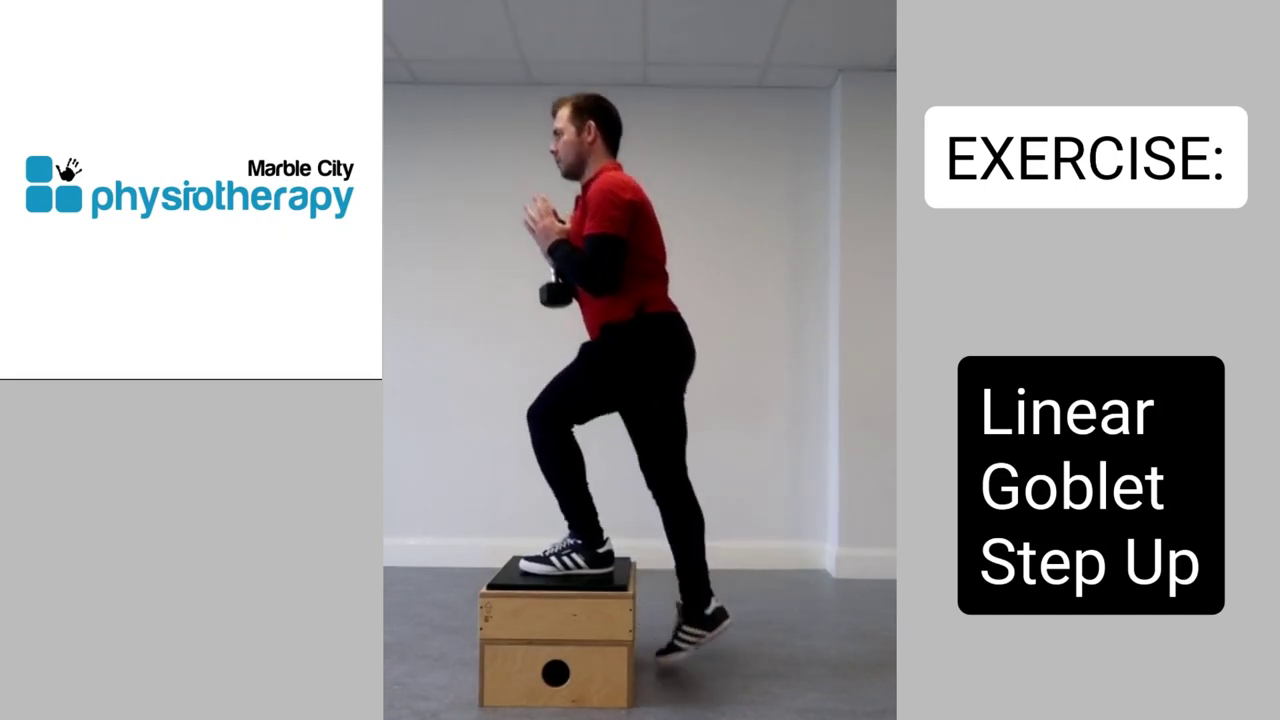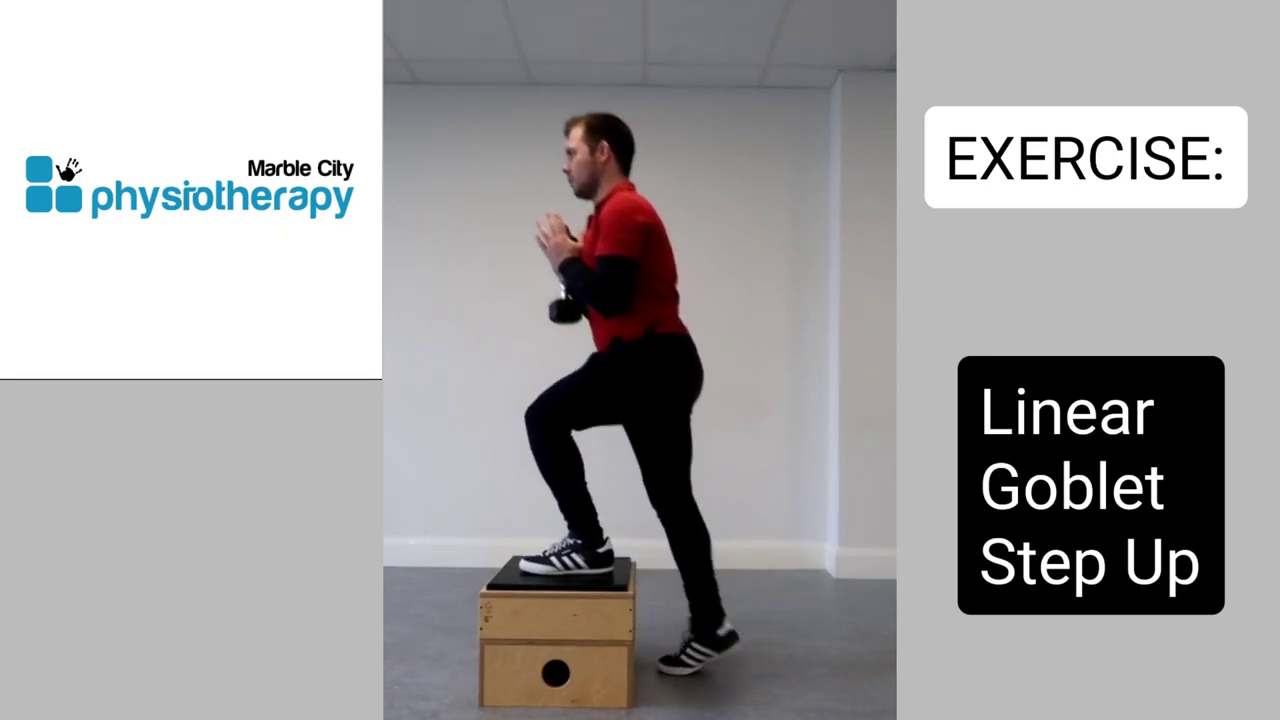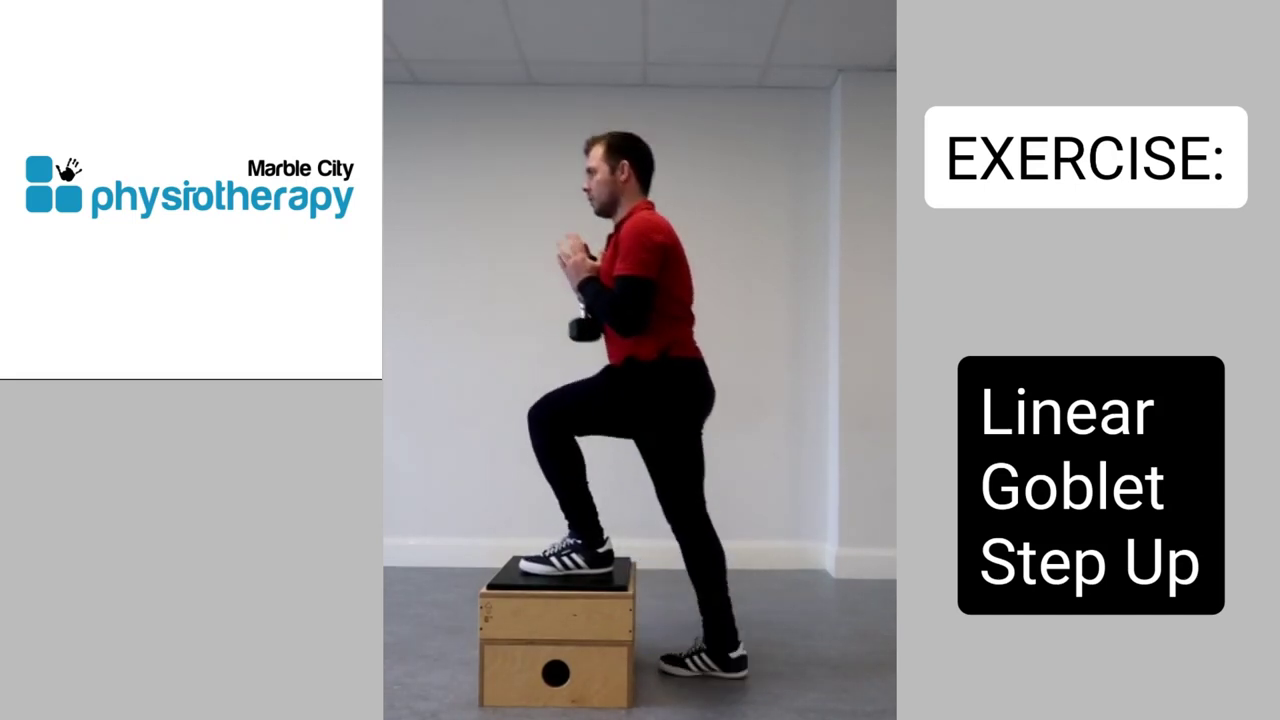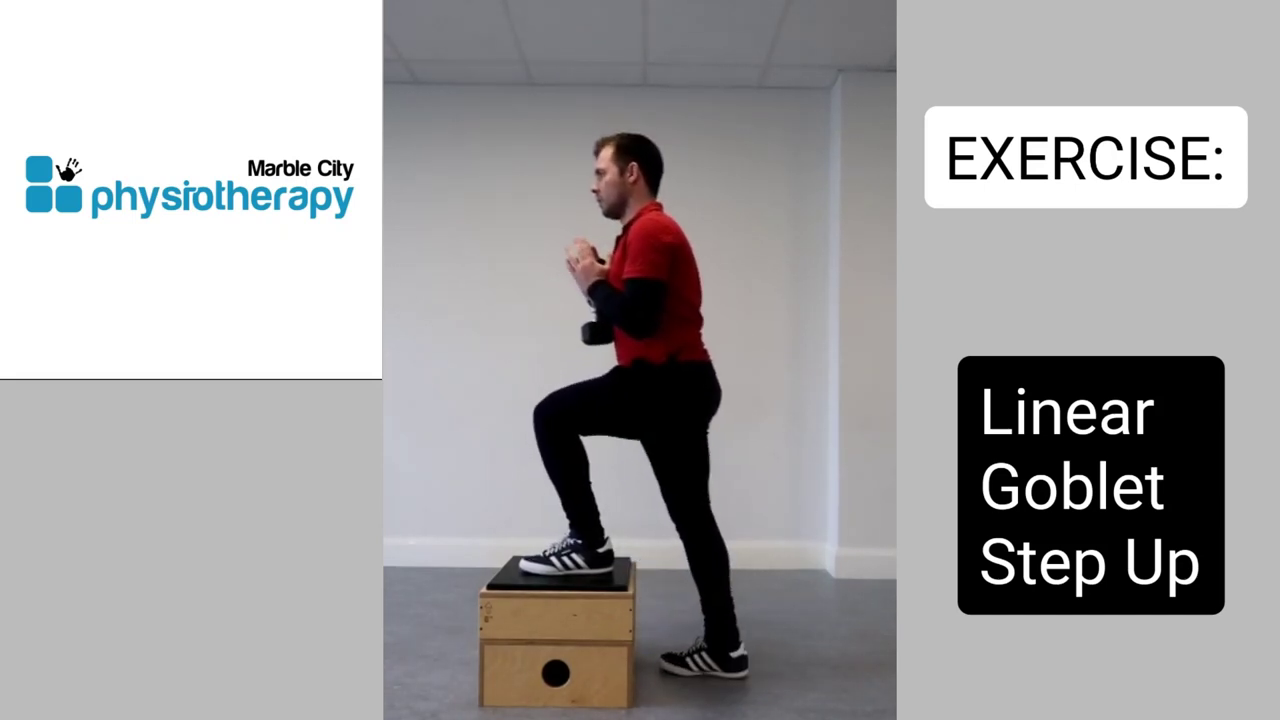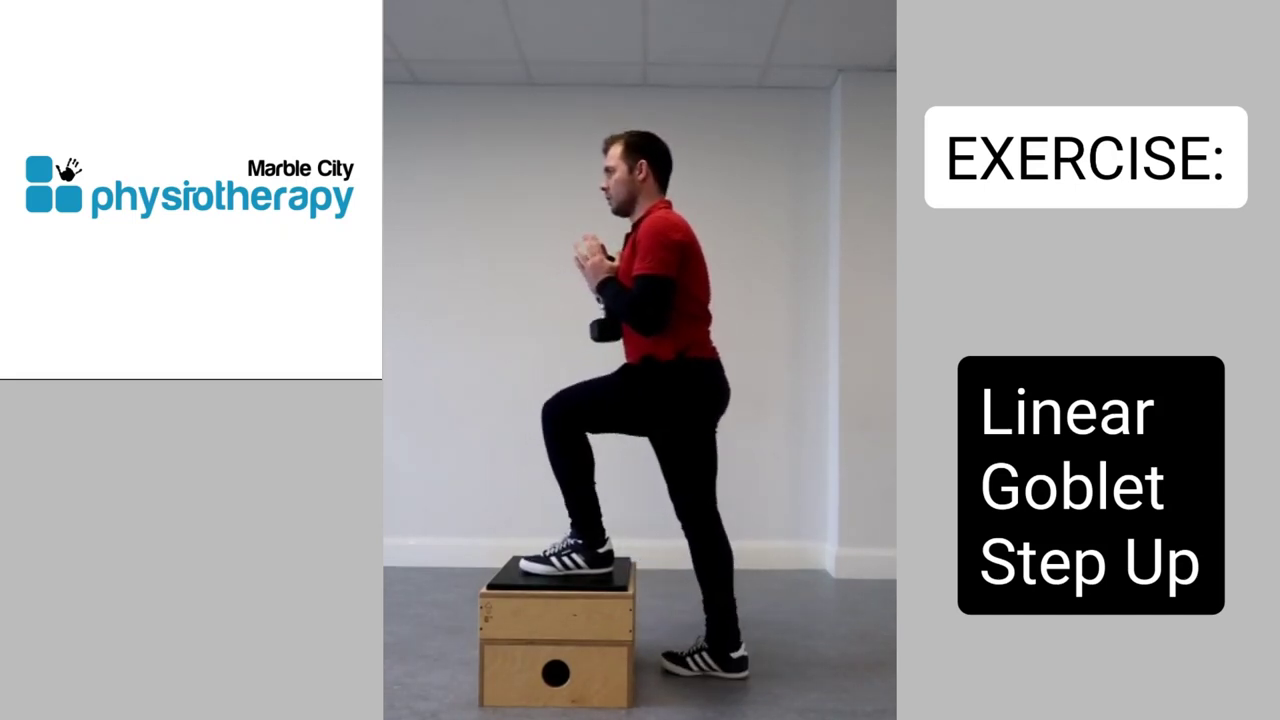
dt=0.1s
person 1, frame 1
left shoulder: (608, 190)
right shoulder: (607, 190)
left elbow: (599, 276)
left wrist: (552, 241)
right wrist: (562, 243)
left hip: (641, 342)
right hip: (654, 344)
left knee: (547, 418)
right knee: (667, 479)
left ankle: (588, 546)
right ankle: (700, 607)
person 1, frame 2
left shoulder: (621, 211)
right shoulder: (618, 212)
left elbow: (610, 299)
left wrist: (563, 259)
right wrist: (575, 261)
left hip: (648, 361)
right hip: (659, 363)
left knee: (546, 418)
right knee: (672, 500)
left ankle: (587, 544)
right ankle: (711, 627)
person 1, frame 3
left shoulder: (641, 230)
right shoulder: (636, 231)
left elbow: (628, 318)
left wrist: (583, 279)
right wrist: (592, 279)
left hip: (663, 383)
right hip: (672, 383)
left knee: (548, 419)
right knee: (687, 516)
left ankle: (587, 544)
right ankle: (723, 646)
person 1, frame 4
left shoulder: (650, 231)
right shoulder: (644, 232)
left elbow: (638, 321)
left wrist: (591, 283)
right wrist: (602, 282)
left hip: (668, 384)
right hip: (678, 385)
left knee: (553, 416)
right knee: (691, 517)
left ankle: (587, 543)
right ankle: (723, 646)
person 1, frame 5
left shoulder: (660, 229)
right shoulder: (653, 230)
left elbow: (647, 317)
left wrist: (600, 280)
right wrist: (610, 279)
left hip: (679, 383)
right hip: (687, 383)
left knee: (563, 415)
right knee: (698, 515)
left ankle: (589, 543)
right ankle: (725, 646)
